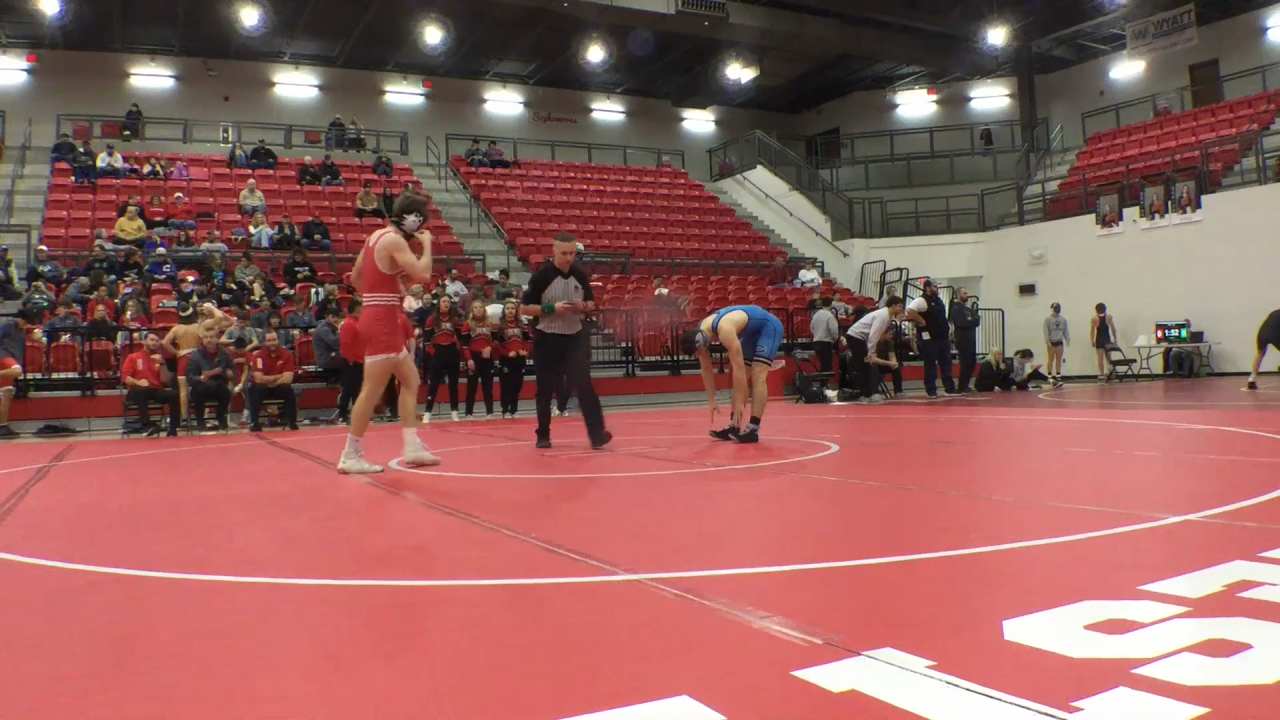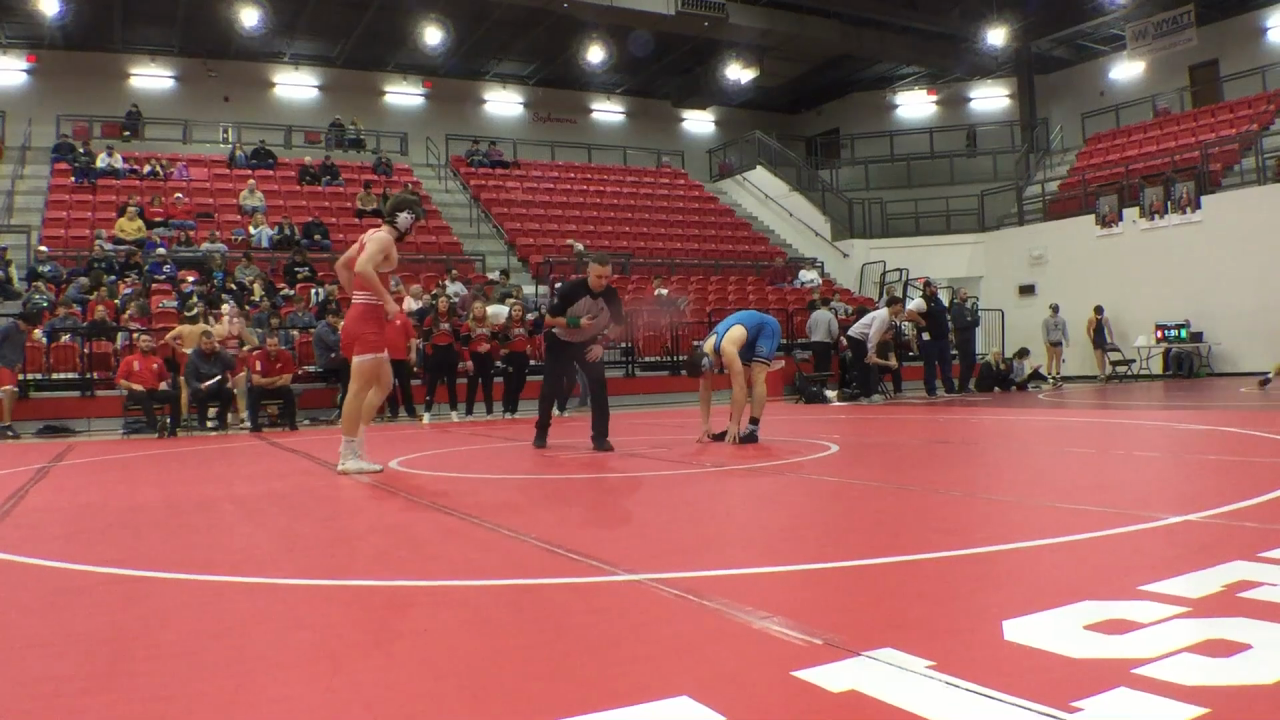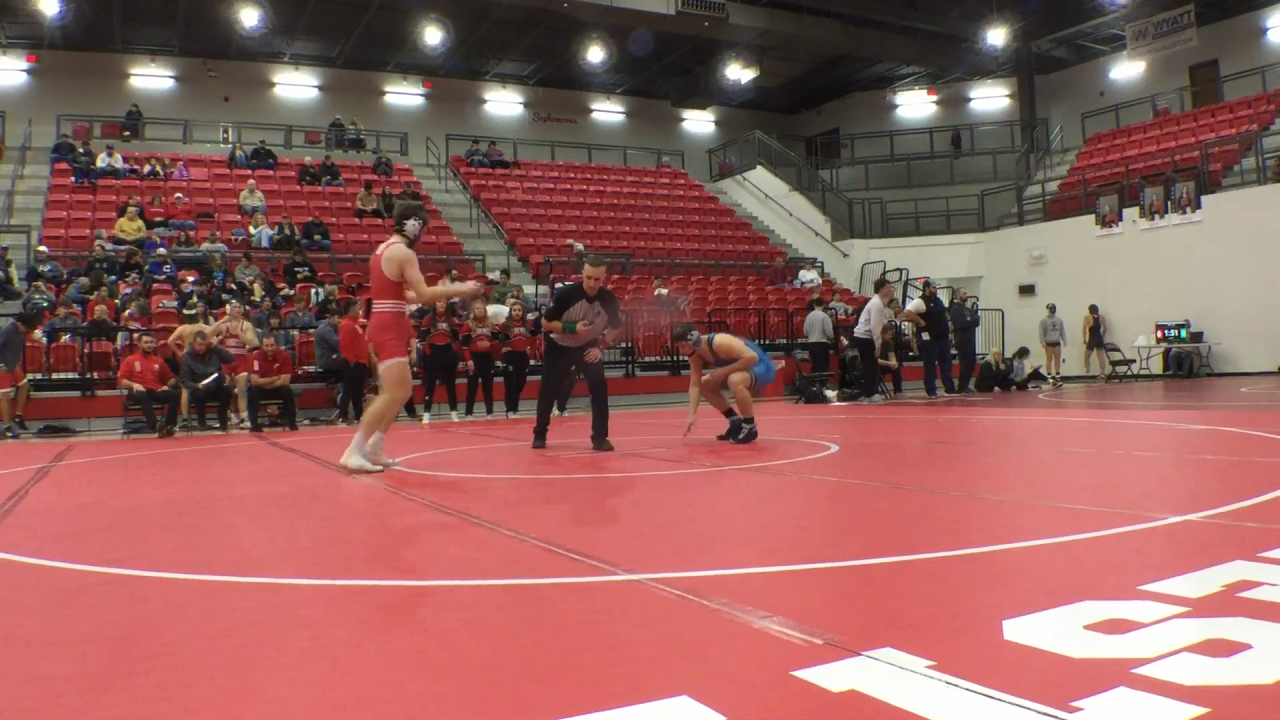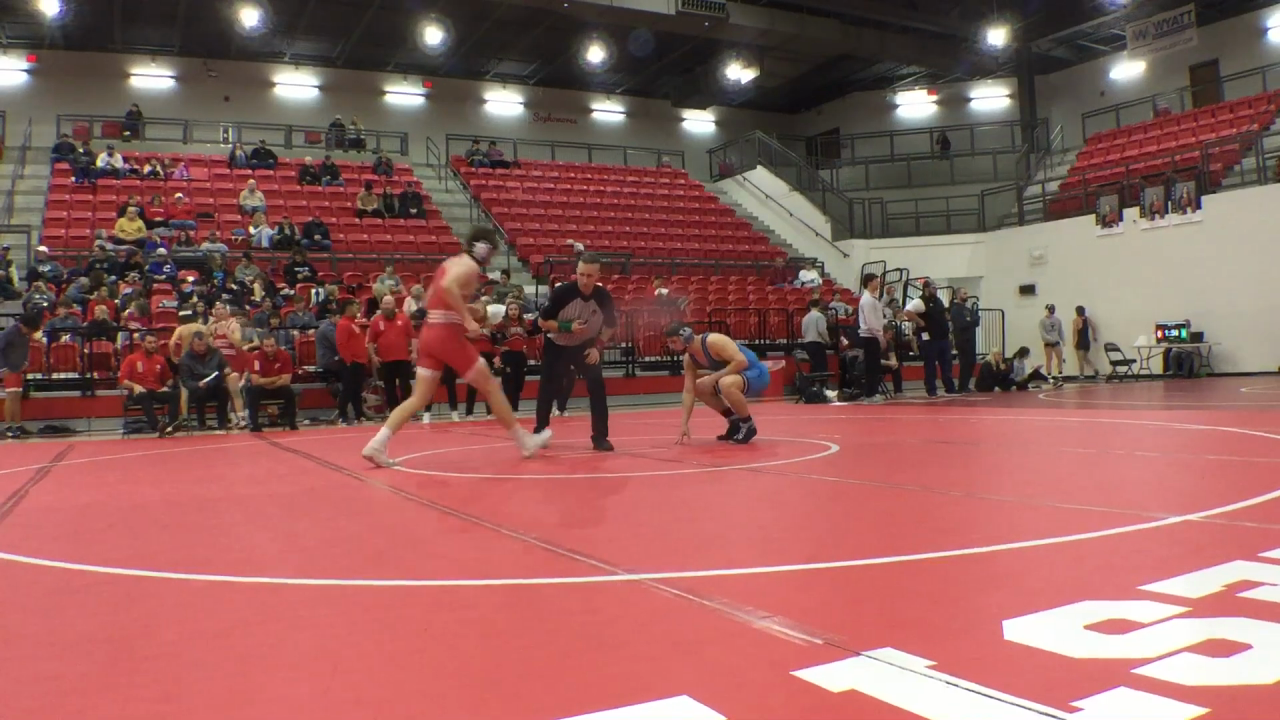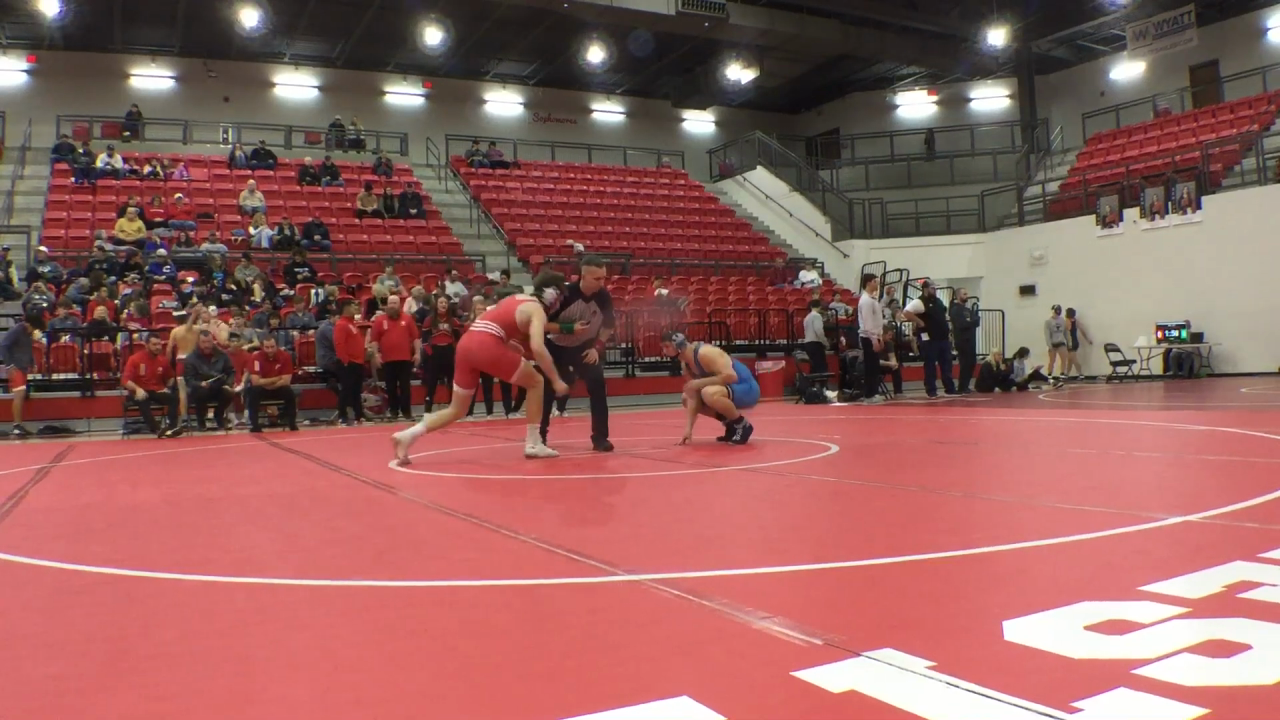
dt=0.4s
person 1, frame 1
left shoulder: (376, 237)
right shoulder: (394, 240)
left elbow: (355, 277)
right elbow: (422, 275)
right wrist: (427, 245)
left hip: (376, 318)
right hip: (381, 321)
left knee: (411, 382)
right knee: (372, 390)
left ankle: (413, 447)
right ankle: (350, 456)
person 1, frame 2
left shoulder: (371, 235)
right shoulder: (384, 238)
left elbow: (341, 266)
right elbow: (362, 269)
right wrist: (387, 299)
left hip: (363, 318)
right hip: (368, 320)
left knee: (384, 384)
right knee: (359, 389)
left ankle: (352, 448)
right ankle: (348, 457)
person 1, frame 3
left shoulder: (385, 247)
right shoulder: (403, 252)
right elbow: (424, 294)
left wrist: (409, 296)
right wrist: (462, 289)
left hip: (386, 324)
right hip: (389, 327)
left knee: (402, 389)
right knee: (392, 394)
left ankle: (371, 448)
right ankle: (354, 452)
person 1, frame 4
left shoulder: (451, 263)
right shoulder: (470, 267)
left elbow: (431, 299)
right elbow: (447, 286)
right wrist: (466, 318)
left hip: (430, 334)
right hip: (448, 336)
left knee: (419, 398)
right knee: (492, 387)
left ankle: (377, 444)
right ankle: (525, 442)
person 1, frame 5
left shoulder: (517, 299)
right shoulder: (538, 311)
right elbow: (538, 347)
left wrist: (510, 344)
right wrist: (556, 380)
left hip: (466, 344)
right hip: (487, 347)
left knee: (457, 411)
right knee: (536, 382)
left ankle: (408, 435)
right ankle: (534, 444)
person 2, frame 1
left shoulder: (580, 275)
right shoulder: (541, 276)
left elbow: (591, 304)
right elbow: (525, 308)
left wrist: (582, 306)
right wrist: (552, 308)
left hip: (575, 336)
right hip: (547, 338)
left knee: (584, 384)
right knee: (545, 388)
left ankle: (597, 431)
right ankle: (543, 434)
person 2, frame 2
left shoulder: (611, 295)
right shoulder: (570, 289)
left elbow: (617, 323)
right elbow: (549, 319)
left wrist: (601, 344)
right wrist: (577, 323)
left hip: (588, 345)
right hip: (560, 342)
left knee: (599, 385)
right knee: (551, 388)
left ankle: (600, 437)
right ankle: (541, 431)
person 2, frame 3
left shoulder: (608, 298)
right shoulder: (566, 293)
left elbow: (615, 327)
right elbow: (546, 322)
left wrist: (600, 347)
right wrist: (572, 328)
left hip: (588, 347)
right hip: (559, 347)
left knee: (599, 386)
right knee: (549, 390)
left ankle: (600, 437)
right ankle: (539, 434)
person 2, frame 4
left shoulder: (603, 297)
right shoulder: (562, 292)
left elbow: (611, 326)
right elbow: (542, 321)
left wrist: (597, 346)
right wrist: (568, 327)
left hip: (586, 346)
right hip: (557, 346)
left knee: (597, 387)
right knee: (548, 389)
left ankle: (600, 437)
right ankle: (540, 433)
person 2, frame 5
left shoulder: (603, 297)
right shoulder: (564, 294)
left elbow: (608, 326)
left wrist: (597, 347)
right wrist: (570, 329)
left hip: (585, 347)
right hip: (557, 347)
left knee: (597, 386)
right knee: (548, 390)
left ankle: (600, 437)
right ankle: (540, 434)
